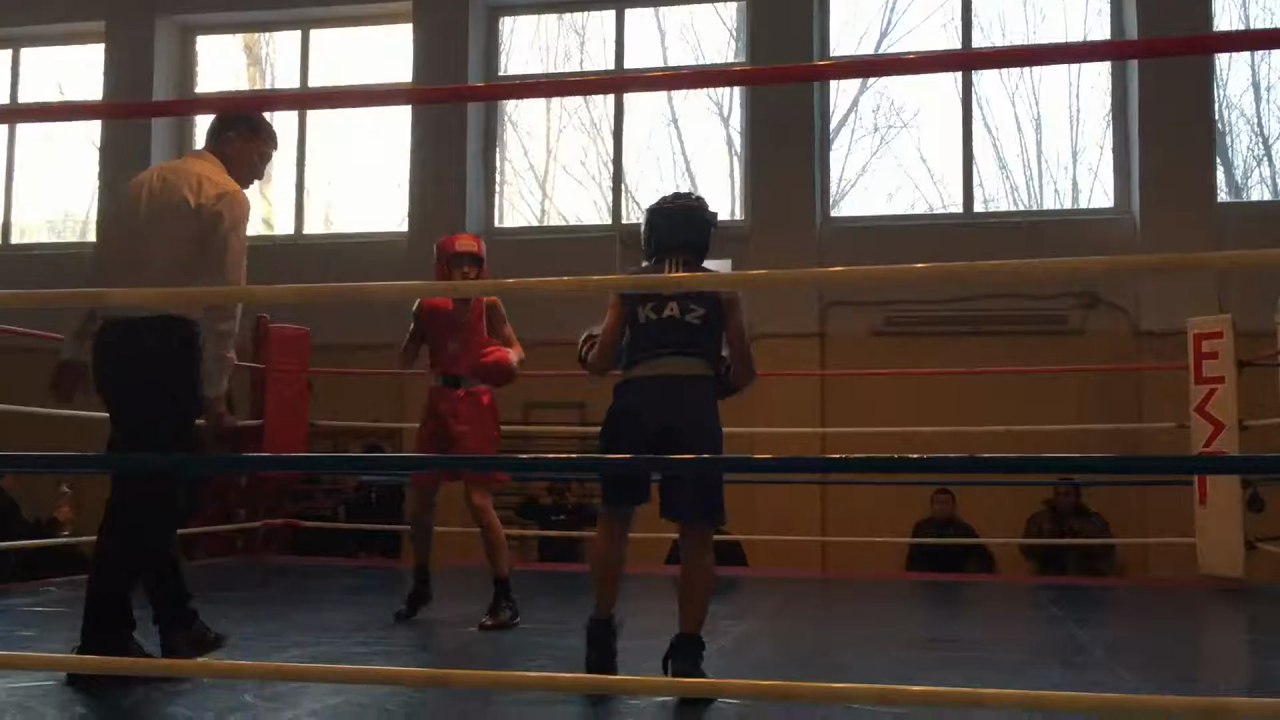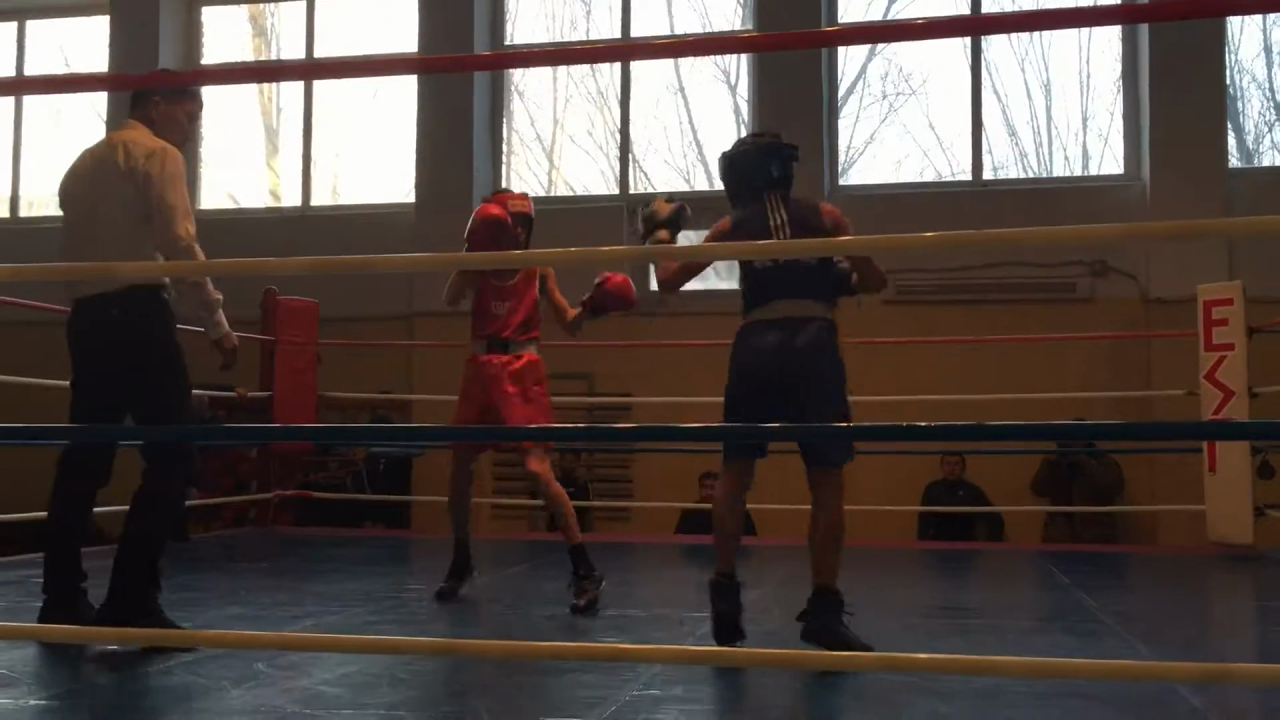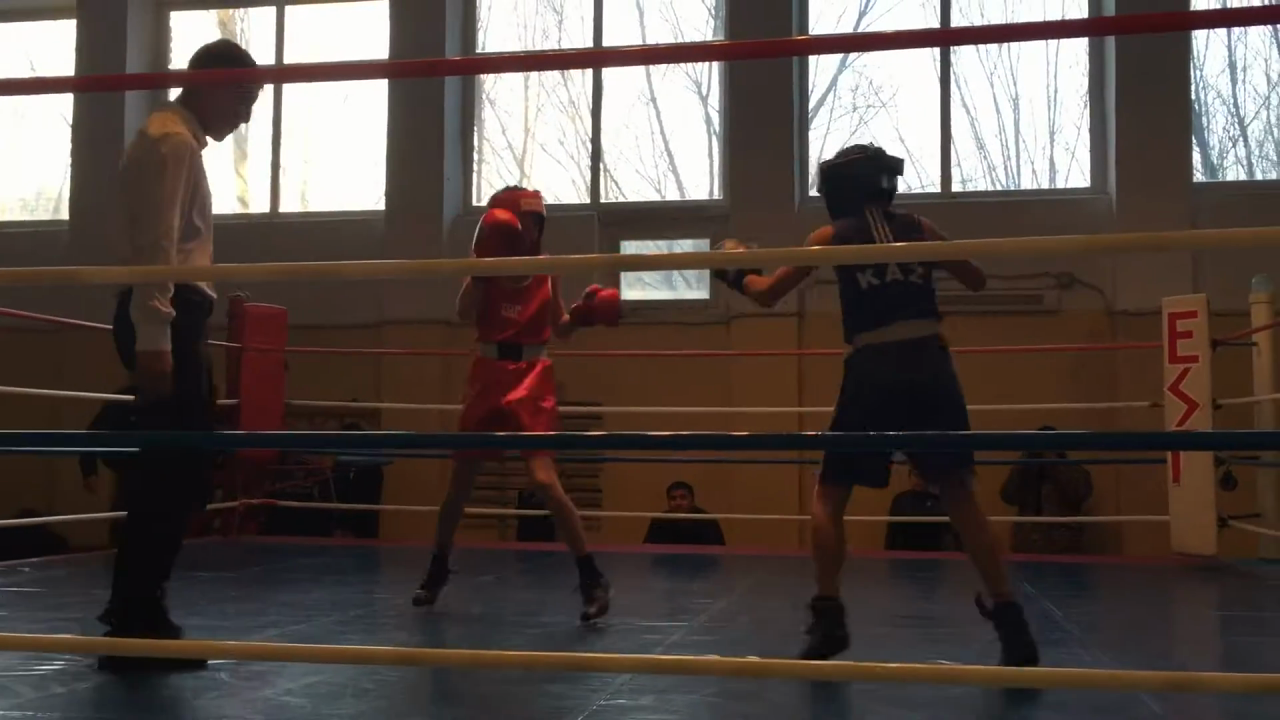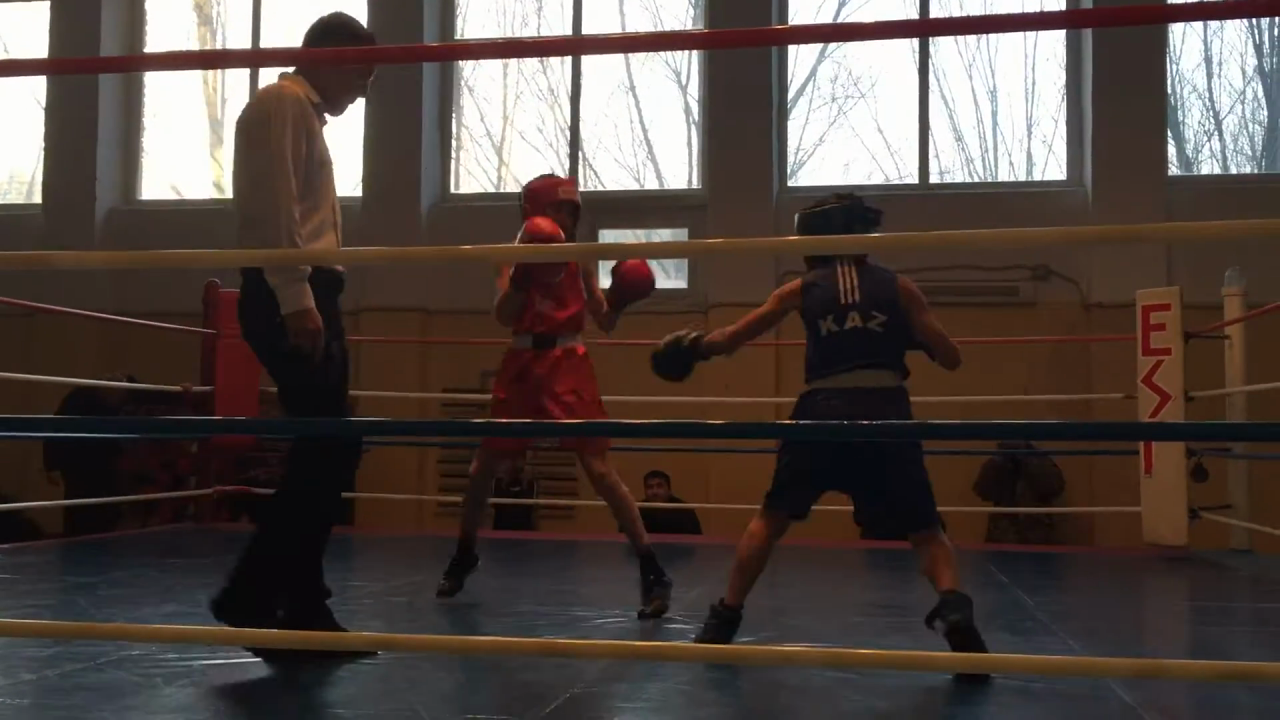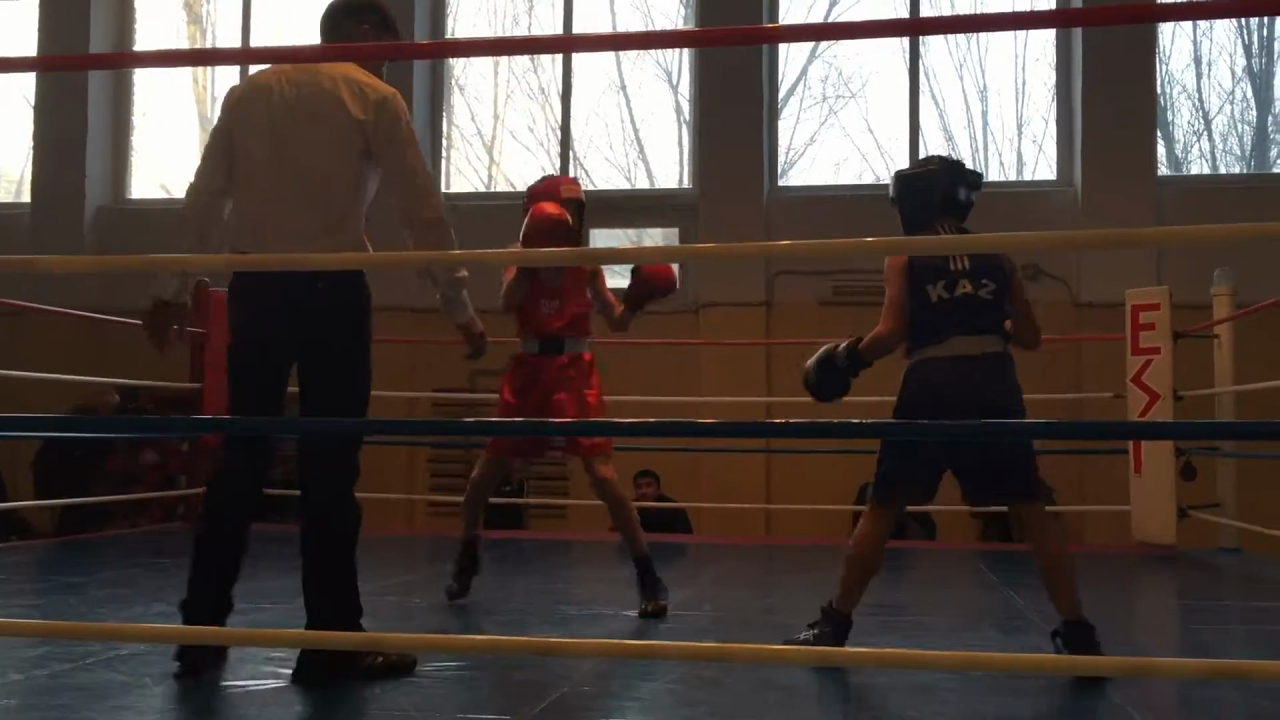
dt=0.7s
person 1, frame 1
left shoulder: (144, 181)
right shoulder: (224, 195)
left elbow: (99, 270)
right elbow: (221, 299)
left wrist: (75, 349)
right wrist: (216, 387)
left hip: (114, 342)
right hip: (165, 344)
left knee: (147, 487)
right knee: (146, 491)
left ankle: (177, 622)
right ankle: (103, 641)
person 1, frame 2
left shoulder: (83, 164)
right shoulder: (157, 155)
left elbow: (74, 254)
right elbow: (179, 245)
right wrist: (216, 321)
left hip: (88, 318)
right hip: (135, 314)
left knee: (85, 457)
right knee: (172, 456)
left ankle: (63, 599)
right ankle: (131, 602)
person 1, frame 3
left shoulder: (168, 138)
right shoulder: (171, 140)
right elbow: (155, 246)
right wrist: (154, 337)
left hip: (166, 320)
right hip: (165, 323)
left knee: (174, 466)
right knee: (180, 470)
left ankle: (135, 606)
right ankle: (137, 623)
person 1, frame 4
left shoulder: (298, 114)
right shoulder: (281, 101)
right elbow: (272, 207)
left wrist: (317, 304)
right wrist: (298, 298)
left hip: (301, 302)
right hip: (289, 301)
left knee: (320, 453)
right knee: (329, 451)
left ankle: (298, 610)
right ankle: (251, 593)
person 1, frame 5
left shoulder: (249, 91)
right shoulder: (374, 98)
left elbow: (203, 198)
right elbow: (422, 210)
left wrist: (175, 289)
right wrist: (460, 307)
left hip: (256, 288)
right hip: (330, 290)
left knee: (241, 456)
right knee: (329, 463)
left ankle: (203, 626)
right ankle: (331, 639)
person 2, frame 1
left shoulder: (631, 284)
right shoulder: (721, 287)
left elbow: (601, 361)
right elbow: (744, 373)
left wrist: (587, 353)
right wrist: (719, 381)
left hip: (634, 402)
right hip: (691, 404)
left knee: (614, 521)
right knee: (696, 537)
left ankle: (602, 632)
right ankle: (687, 653)
person 2, frame 2
left shoulder: (733, 225)
right shoulder: (823, 215)
left elbow: (670, 281)
right elbow: (874, 280)
left wrist: (660, 238)
left hip: (756, 350)
right hip: (813, 347)
left knee: (735, 475)
right knee: (826, 481)
left ankle: (725, 591)
right ankle: (824, 609)
person 2, frame 3
left shoulder: (832, 236)
right shoulder: (919, 227)
left elbow: (766, 291)
right elbow: (977, 280)
left wrist: (736, 271)
left hip: (873, 371)
right hip: (930, 366)
left knee: (829, 496)
right knee: (959, 497)
left ankle: (828, 617)
right ankle: (1009, 619)
person 2, frame 4
left shoulder: (803, 288)
right shoulder: (897, 286)
left elbow: (734, 335)
right elbow: (950, 359)
left wrist: (690, 347)
right wrist: (916, 337)
left hip: (820, 413)
right hip: (883, 413)
left knee: (772, 518)
right knee: (927, 535)
left ankle: (724, 618)
right ankle: (953, 608)
person 2, frame 5
left shoulder: (902, 256)
right shoulder: (996, 254)
left elbow: (891, 334)
right elbow: (1030, 337)
left wrist: (847, 358)
left hip: (931, 384)
right hip: (992, 384)
left knee: (883, 509)
right knee: (1030, 511)
left ankle: (833, 623)
right ankle: (1077, 634)
person 3, frame 1
left shoulder: (489, 304)
right shoulder: (433, 308)
left elbow: (517, 352)
right elbow: (405, 362)
left wrist: (508, 362)
right wrist: (418, 329)
left hip: (476, 404)
right hip: (439, 404)
left knee: (479, 501)
right knee: (418, 504)
left ankle: (504, 597)
right ankle: (421, 585)
person 3, frame 2
left shoulder: (537, 270)
right shoulder: (477, 268)
left elbow: (568, 322)
right elbow: (453, 299)
left wrist: (595, 305)
right wrist: (474, 254)
left hip: (523, 373)
right hip: (481, 372)
left knee: (538, 472)
right knee: (460, 470)
left ankle: (584, 569)
right ankle: (460, 562)
person 3, frame 3
left shoulder: (546, 270)
right shoulder: (485, 264)
left elbow: (560, 329)
right elbow: (465, 314)
left wrist: (583, 313)
right wrist: (482, 265)
left hip: (531, 378)
right hip: (488, 375)
left knee: (543, 479)
right knee: (461, 478)
left ankle: (590, 575)
right ankle: (438, 568)
person 3, frame 4
left shoulder: (580, 259)
right shoulder: (515, 258)
left elbow: (605, 321)
right elbow: (503, 316)
left wrist: (621, 295)
right wrist: (521, 270)
left hip: (570, 368)
right hip: (521, 368)
left knee: (600, 471)
right knee: (483, 468)
left ankle: (653, 574)
right ankle: (464, 557)
person 3, frame 5
left shoulder: (585, 264)
right shoulder: (519, 256)
left elbow: (617, 321)
right elbow: (508, 304)
left wrist: (636, 298)
right wrist: (529, 257)
left hip: (574, 372)
right hip: (527, 371)
left knee: (603, 475)
right knee: (490, 469)
left ankle: (648, 576)
right ankle: (467, 558)
